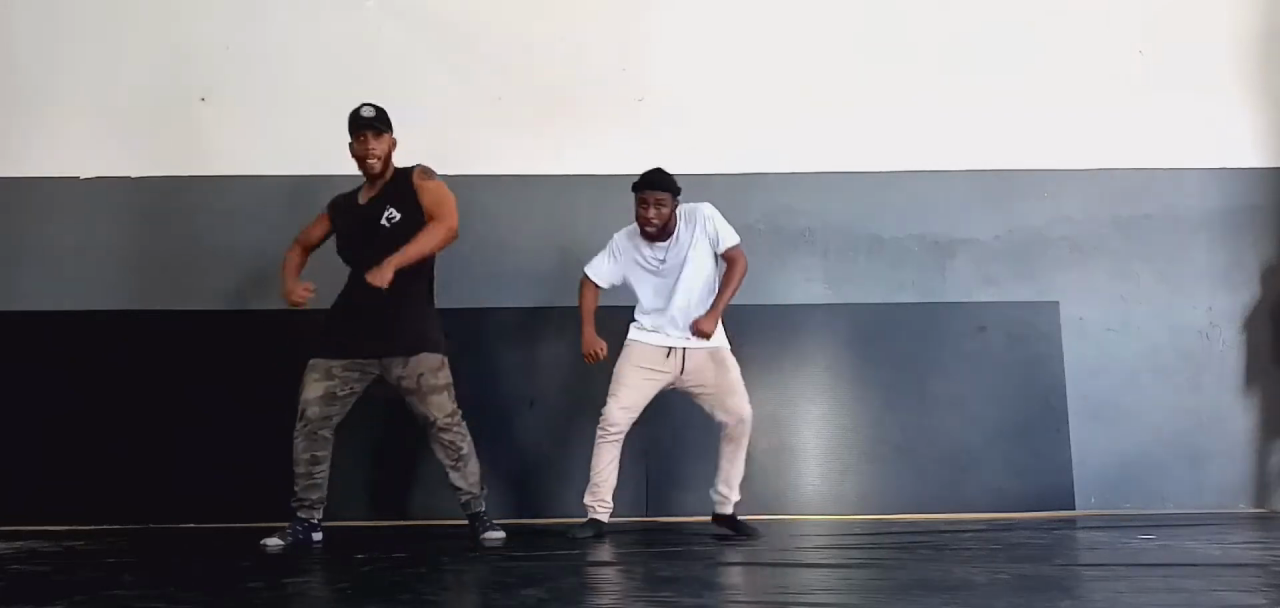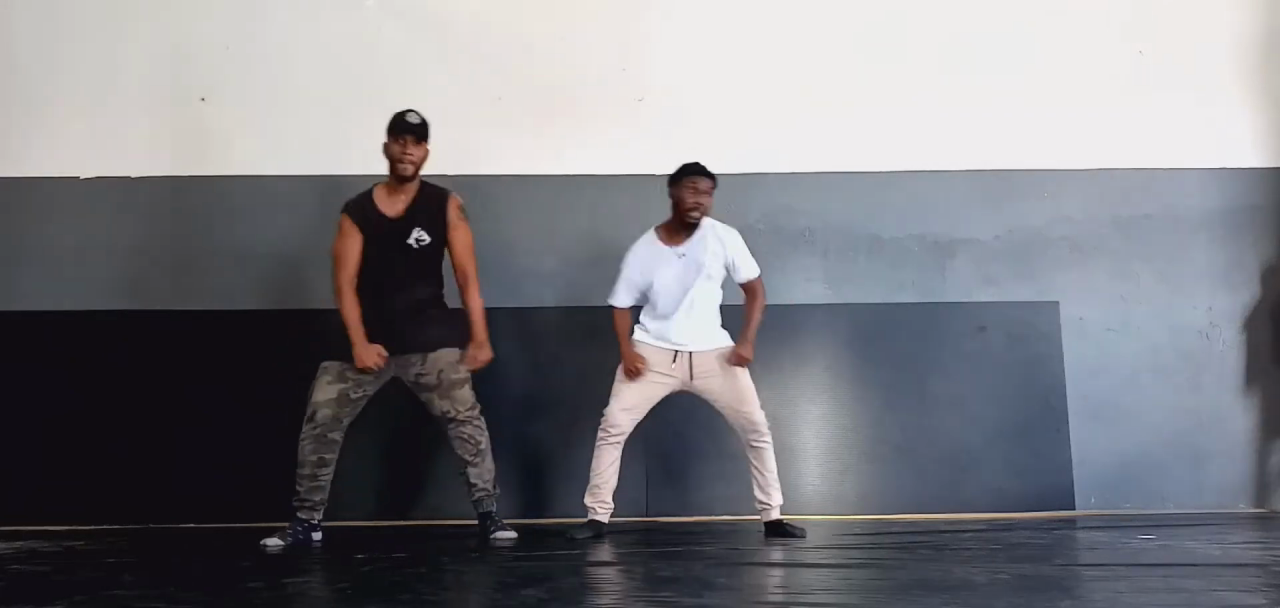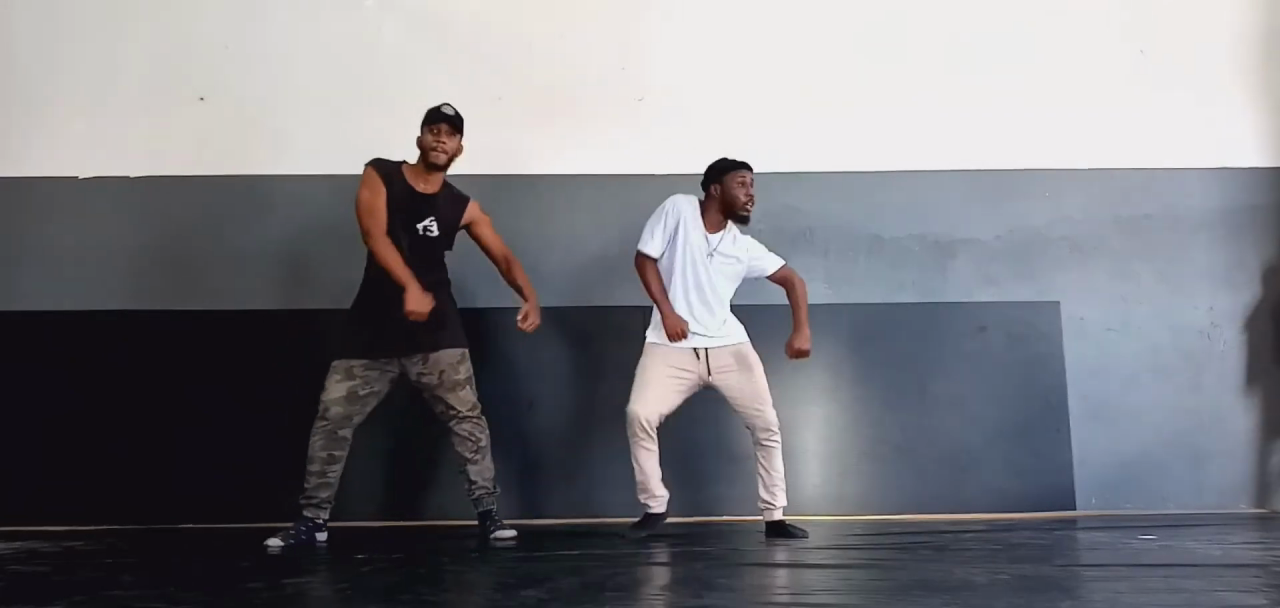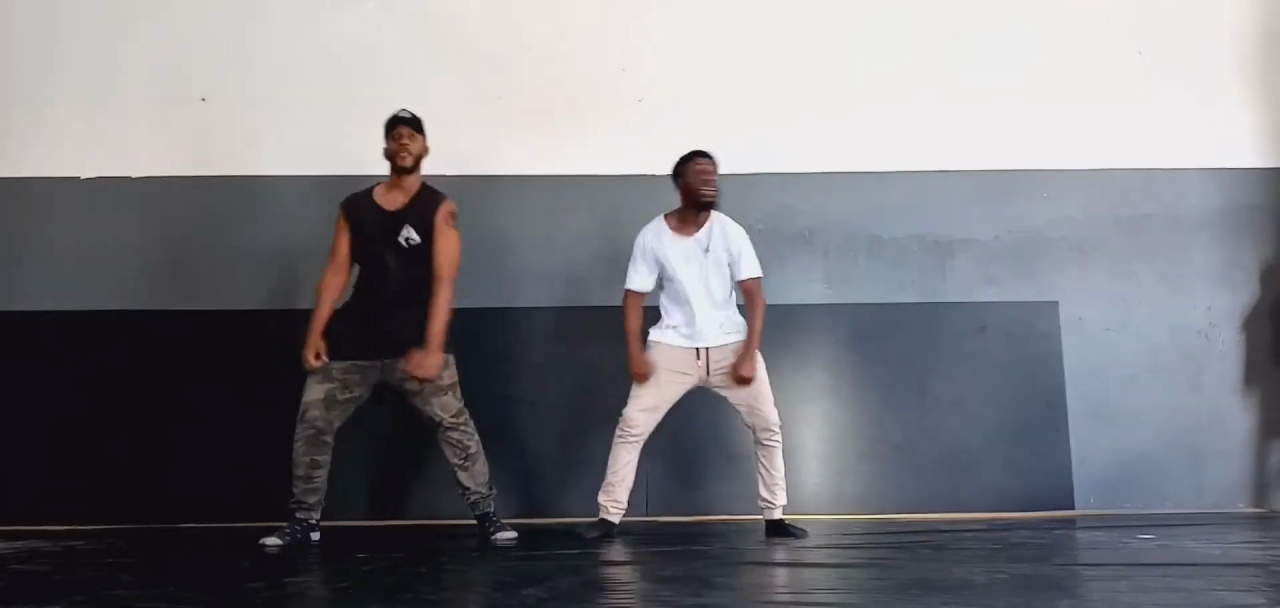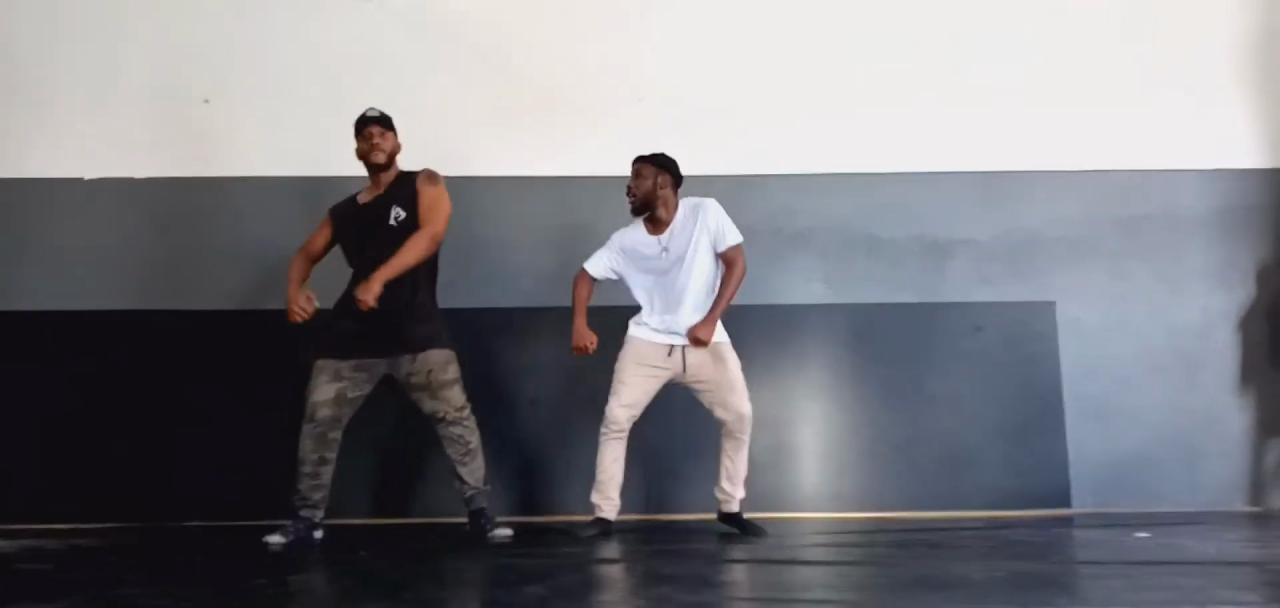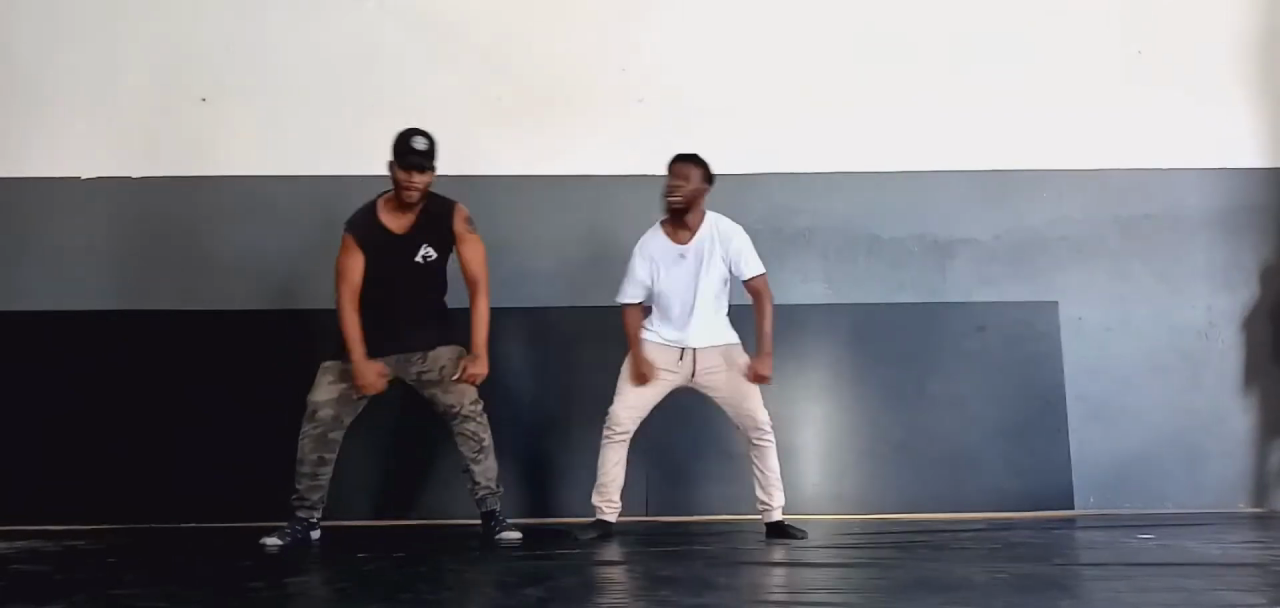
dt=0.3s
person 1, frame 1
left shoulder: (419, 181)
right shoulder: (341, 206)
left elbow: (448, 225)
right elbow: (301, 244)
left wrist: (391, 264)
right wrist: (290, 279)
left hip: (412, 331)
right hip: (349, 333)
left knee: (445, 421)
right knee: (312, 419)
left ankle: (478, 513)
right ankle: (306, 521)
person 1, frame 2
left shoulder: (445, 204)
right shoulder: (355, 211)
left elbow: (467, 274)
right elbow: (345, 280)
left wrist: (480, 337)
right wrist: (357, 342)
left hip: (430, 334)
right hip: (373, 336)
left knee: (465, 417)
right knee: (320, 421)
left ankle: (487, 513)
right ankle: (307, 521)
person 1, frame 3
left shoulder: (462, 206)
right shoulder: (378, 175)
left elbow: (503, 256)
right elbow: (376, 237)
left wrist: (529, 296)
right wrist: (411, 288)
left hip: (436, 330)
right hip: (373, 327)
left knee: (467, 417)
right knee: (332, 419)
left ankle: (488, 512)
right ankle: (312, 521)
person 1, frame 4
left shoulder: (440, 208)
right shoulder: (354, 207)
left elbow: (443, 282)
right elbow: (337, 271)
left wrist: (434, 347)
right wrist: (314, 332)
left hip: (414, 336)
right hip: (355, 335)
left knee: (454, 421)
right knee: (312, 422)
left ankle: (486, 513)
right ankle: (304, 521)
person 1, frame 5
left shoulder: (425, 184)
right shoulder: (343, 212)
left elbow: (431, 234)
right elbow: (307, 253)
left wrist: (378, 279)
right wrist: (295, 288)
left hip: (417, 332)
right hip: (354, 334)
left knee: (454, 416)
right knee: (320, 419)
left ankle: (479, 511)
right ankle: (308, 519)
person 1, frame 6
left shoulder: (452, 216)
right shoulder: (361, 225)
left elbow: (478, 284)
right elbow: (348, 296)
left wrist: (479, 353)
right wrist: (359, 362)
left hip: (430, 340)
right hip: (370, 340)
left knee: (470, 415)
right knee: (319, 420)
left ankle: (491, 513)
right ankle: (305, 520)
person 2, frame 1
left shoulder: (703, 217)
right shoulder: (623, 242)
left elbow: (737, 261)
right elbow: (590, 282)
left wrist: (714, 314)
right wrist: (588, 333)
left hip: (702, 343)
right hip: (648, 345)
left knee: (738, 417)
right knee: (612, 422)
left ankle: (725, 509)
right ankle: (597, 515)
person 2, frame 2
left shoulder: (724, 237)
right shoulder: (643, 249)
left elbow: (755, 290)
right elbow: (621, 305)
left wrist: (746, 342)
right wrist: (627, 352)
left hip: (712, 351)
right hip: (655, 352)
left knee: (755, 426)
right knee: (613, 424)
left ankle: (772, 516)
right ankle: (597, 515)
person 2, frame 3
left shoulder: (743, 246)
right shoulder: (677, 209)
left elbow: (791, 279)
right elbow: (644, 259)
left wrist: (802, 328)
right wrist: (667, 312)
left hip: (728, 346)
right hip: (673, 343)
left knee: (766, 425)
right knee: (640, 414)
left ankle: (774, 517)
right ankle: (654, 507)
person 2, frame 4
left shoulder: (731, 232)
right shoulder: (652, 236)
left elbow: (754, 295)
right elbow: (634, 296)
left wrist: (750, 355)
right wrist: (635, 353)
left hip: (729, 346)
right hip: (672, 347)
left knee: (768, 424)
right knee: (631, 425)
left ankle: (774, 515)
right ankle: (609, 515)
person 2, frame 5
left shoulder: (705, 212)
right shoulder: (626, 239)
left elbow: (736, 264)
right elbow: (586, 274)
left wrist: (710, 320)
right wrist: (579, 324)
left hip: (702, 340)
right hip: (648, 342)
left knee: (739, 416)
right knee: (615, 421)
left ankle: (730, 507)
right ankle: (604, 513)
person 2, frame 6
left shoulder: (728, 234)
right shoulder: (648, 243)
left elbow: (760, 292)
right elbow: (632, 304)
left wrist: (765, 353)
right wrist: (636, 355)
left hip: (717, 348)
right hip: (660, 347)
left knee: (759, 426)
right knee: (618, 423)
left ankle: (773, 518)
right ankle: (605, 516)
